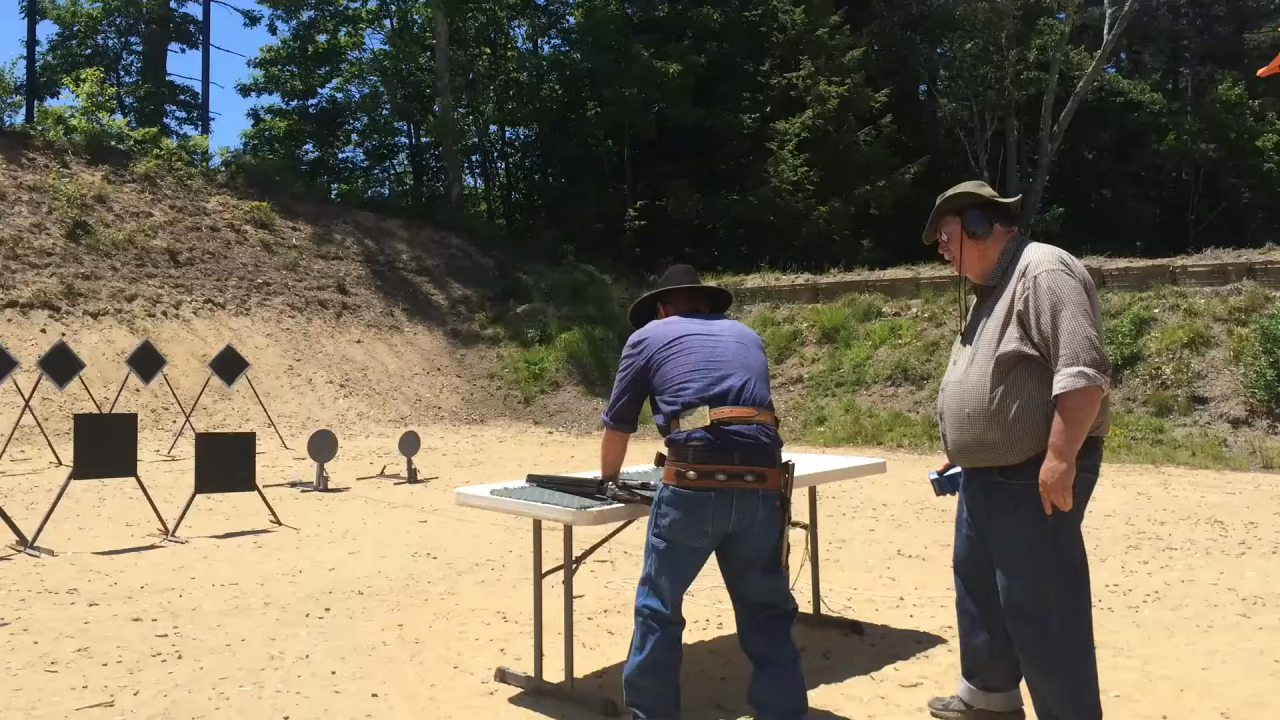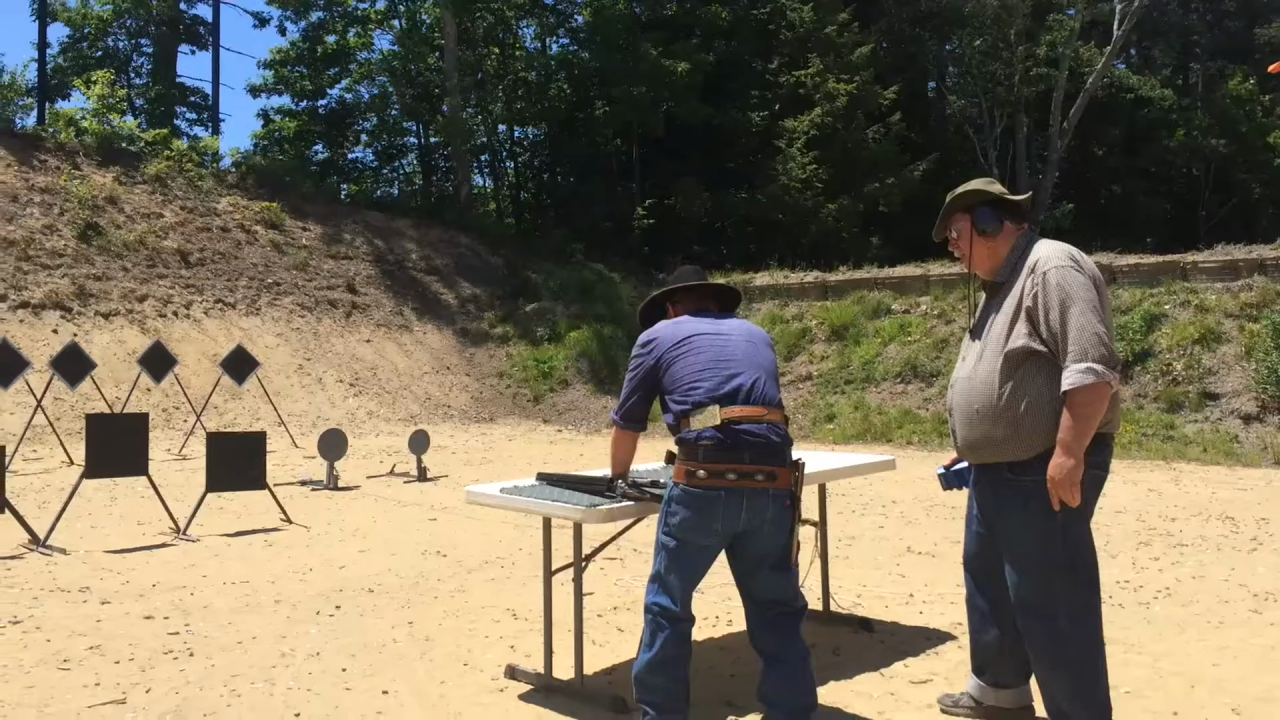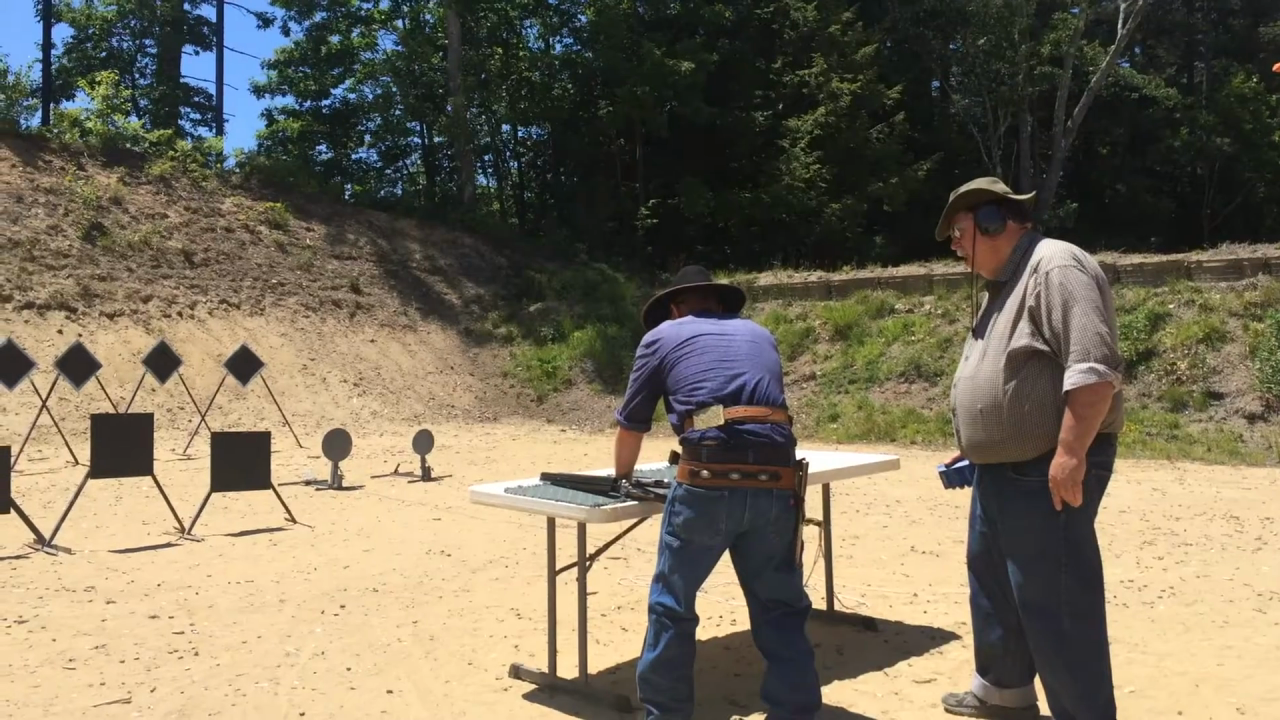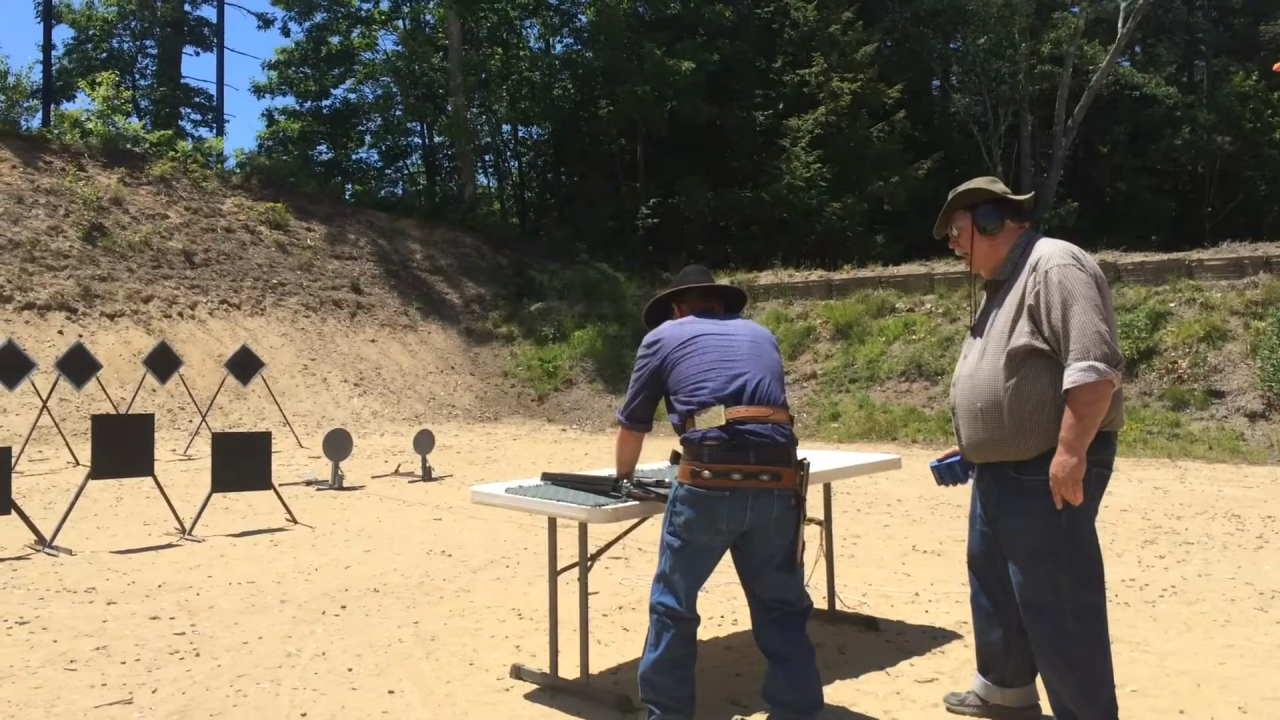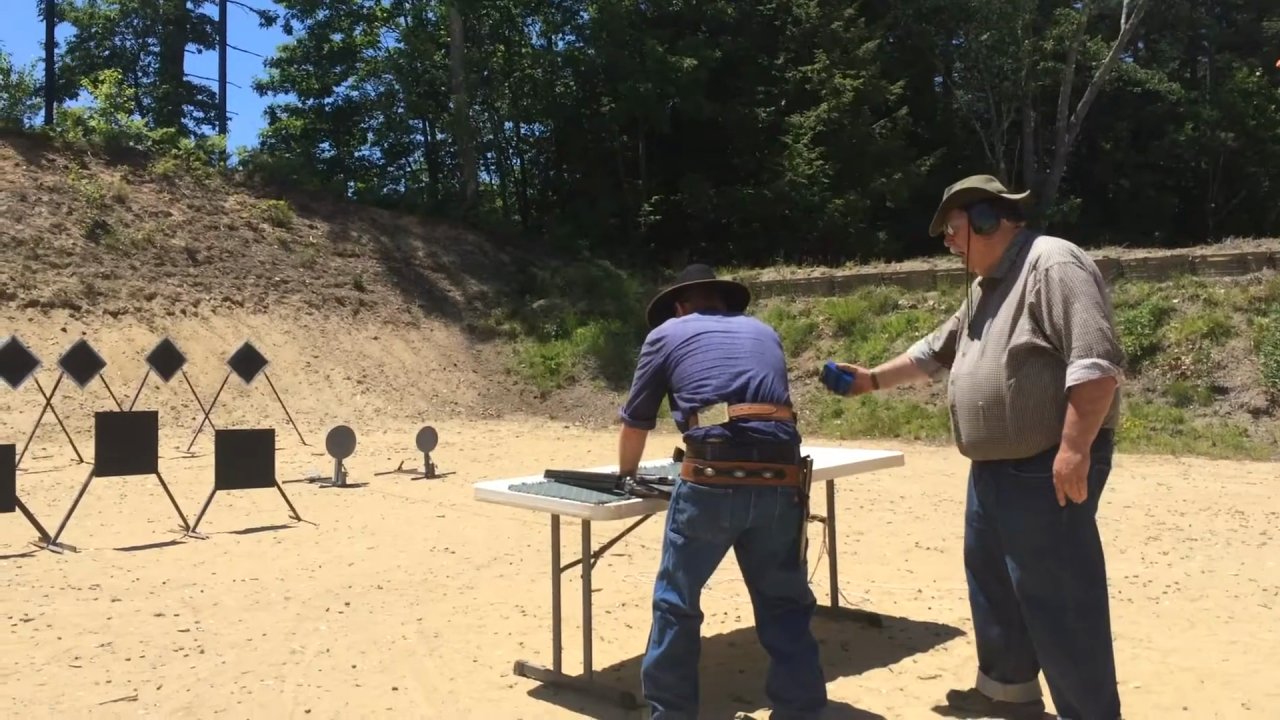
dt=0.4s
person 1, frame 1
left shoulder: (1045, 272)
right shoulder: (992, 288)
left elbow: (1083, 372)
left wrist: (1060, 459)
right wrist: (963, 454)
left hip: (1036, 475)
right hip: (987, 474)
left knee: (1040, 605)
right knee: (978, 585)
person 1, frame 2
left shoulder: (1054, 268)
right shoulder: (1002, 284)
left elbow: (1093, 367)
left wrist: (1069, 454)
right wrist: (973, 448)
left hip: (1046, 471)
right hip: (997, 469)
left knee: (1050, 599)
right knee: (988, 581)
person 1, frame 3
left shoulder: (1057, 268)
right shoulder: (1004, 283)
left elbow: (1094, 368)
left wrist: (1070, 454)
right wrist: (975, 448)
left hip: (1048, 470)
right hip: (1000, 469)
left knee: (1053, 599)
right knee: (992, 582)
person 1, frame 4
left shoulder: (1056, 267)
right shoulder: (1002, 283)
left elbow: (1094, 366)
left wrist: (1071, 453)
right wrist: (969, 446)
left hip: (1048, 471)
right hip: (999, 469)
left knee: (1055, 597)
right knee: (992, 581)
person 1, frame 5
left shoulder: (1054, 265)
right shoulder: (987, 283)
left elbow: (1097, 362)
right elbow: (939, 347)
left wrist: (1074, 450)
right wrist: (875, 376)
left hip: (1047, 470)
right hip: (992, 468)
left knee: (1055, 593)
right knee: (992, 582)
person 2, frame 1
left shoulder: (649, 336)
right shoulder: (747, 336)
left elbow: (617, 425)
left wrist: (608, 480)
left hip: (694, 485)
right hip: (761, 484)
left knee: (658, 610)
right knee: (767, 612)
person 2, frame 2
left shoulder: (658, 337)
right shoulder: (756, 334)
left elbow: (626, 425)
left wrist: (618, 477)
left hip: (704, 484)
right hip: (771, 482)
left knee: (668, 607)
right knee: (777, 609)
person 2, frame 3
left shoulder: (662, 337)
right shoulder: (761, 335)
left elbow: (630, 425)
left wrist: (622, 477)
left hip: (707, 483)
right hip: (775, 483)
left knee: (671, 607)
right knee: (781, 609)
person 2, frame 4
left shoulder: (663, 337)
right shoulder: (761, 334)
left elbow: (632, 424)
left wrist: (623, 476)
left hip: (709, 482)
right hip: (776, 481)
left knee: (673, 606)
right knee: (782, 609)
person 2, frame 5
left shoulder: (666, 334)
right shoulder: (764, 332)
left elbow: (635, 421)
left wrist: (627, 472)
left hip: (712, 479)
right hip: (780, 479)
left knee: (676, 603)
right knee: (785, 606)
